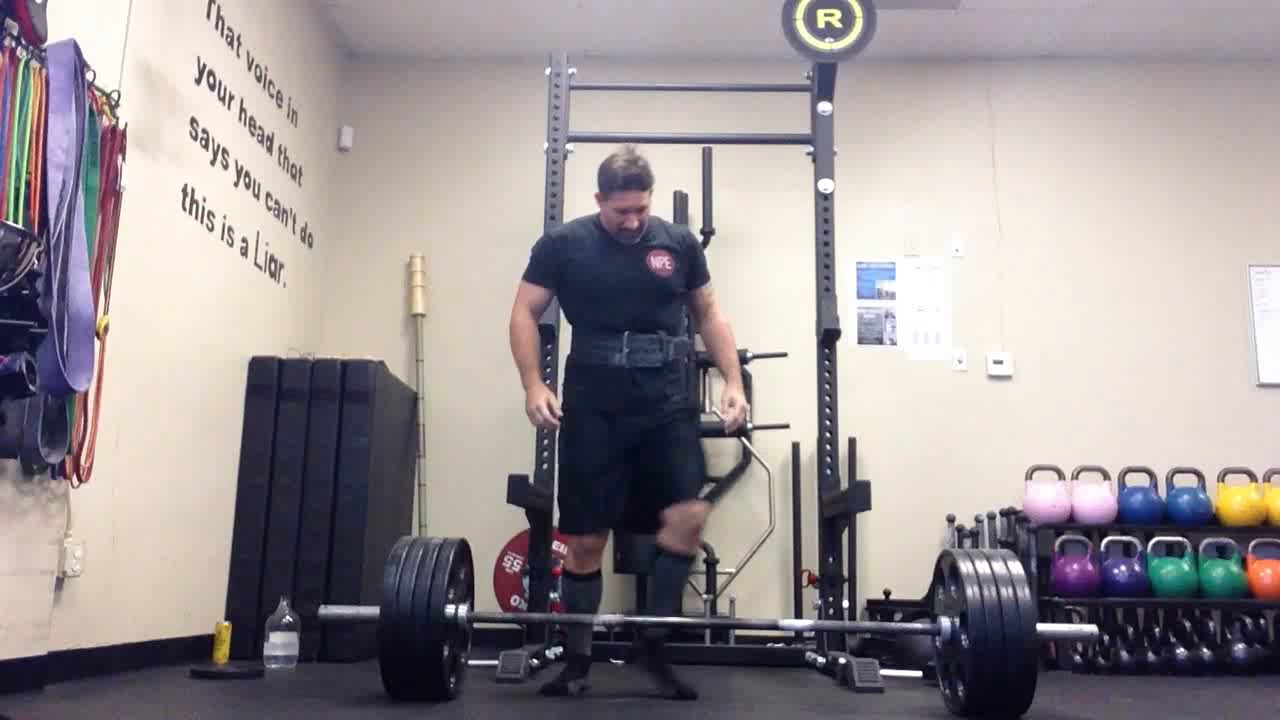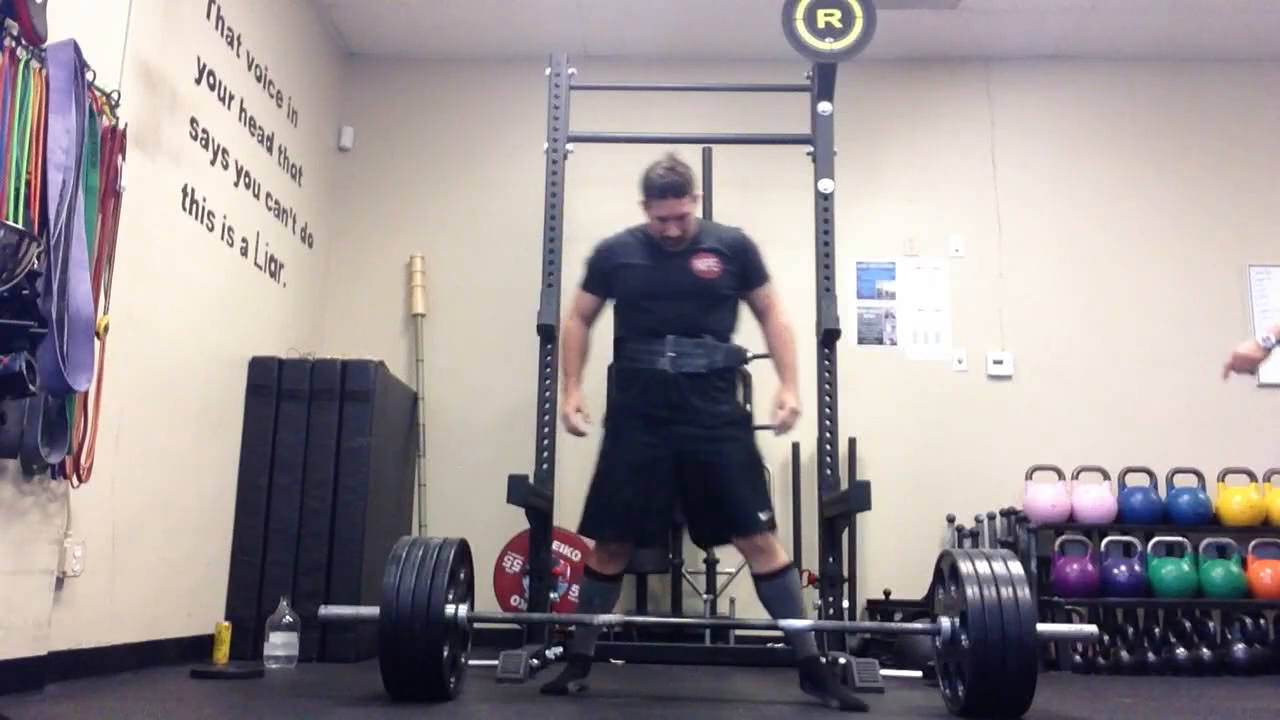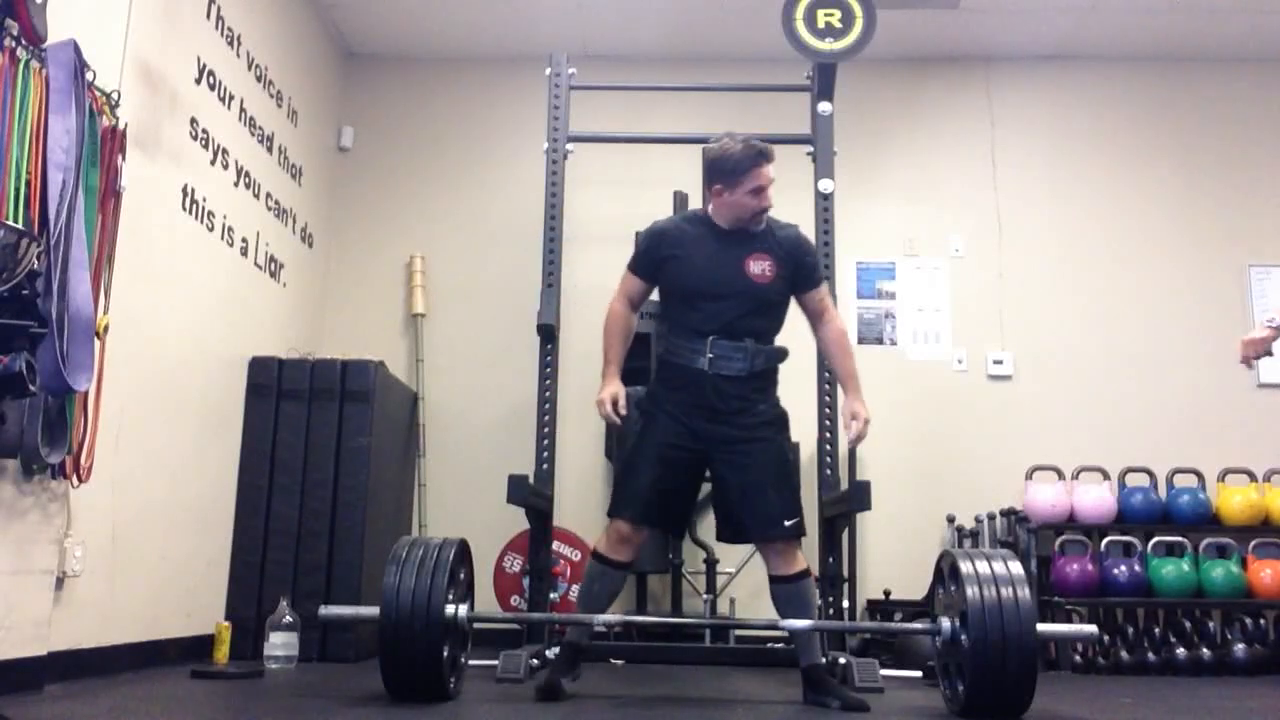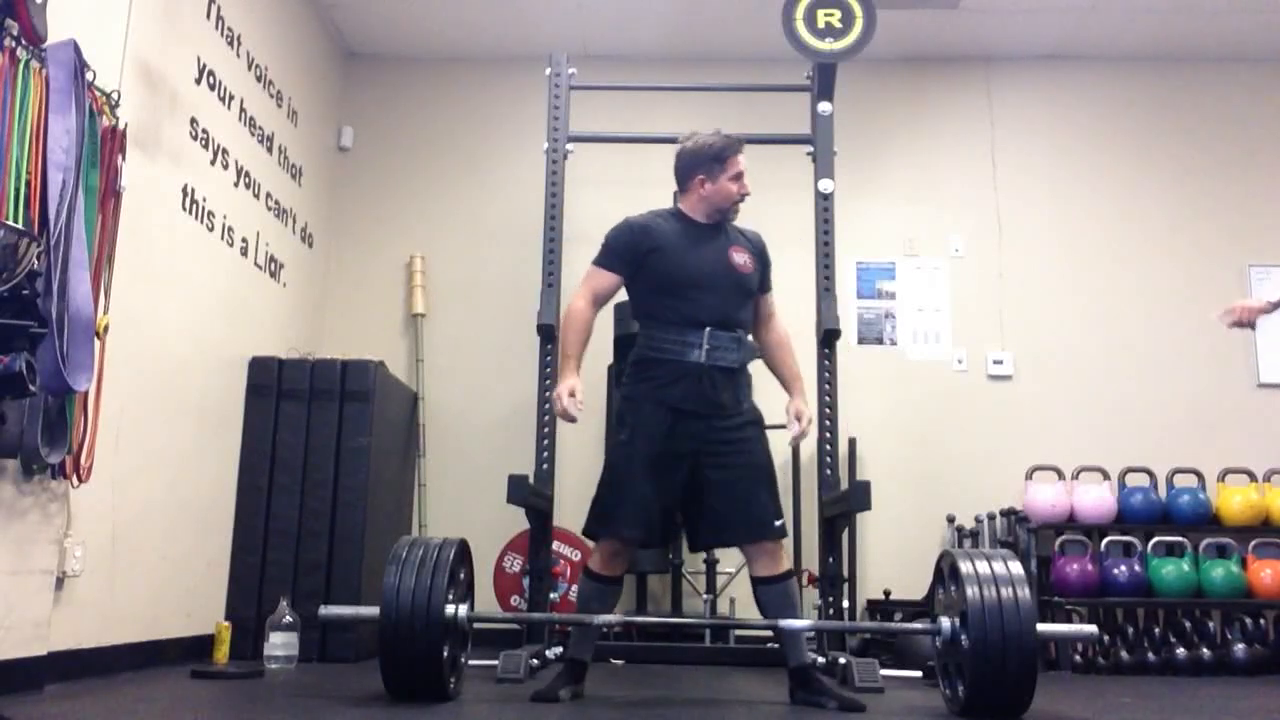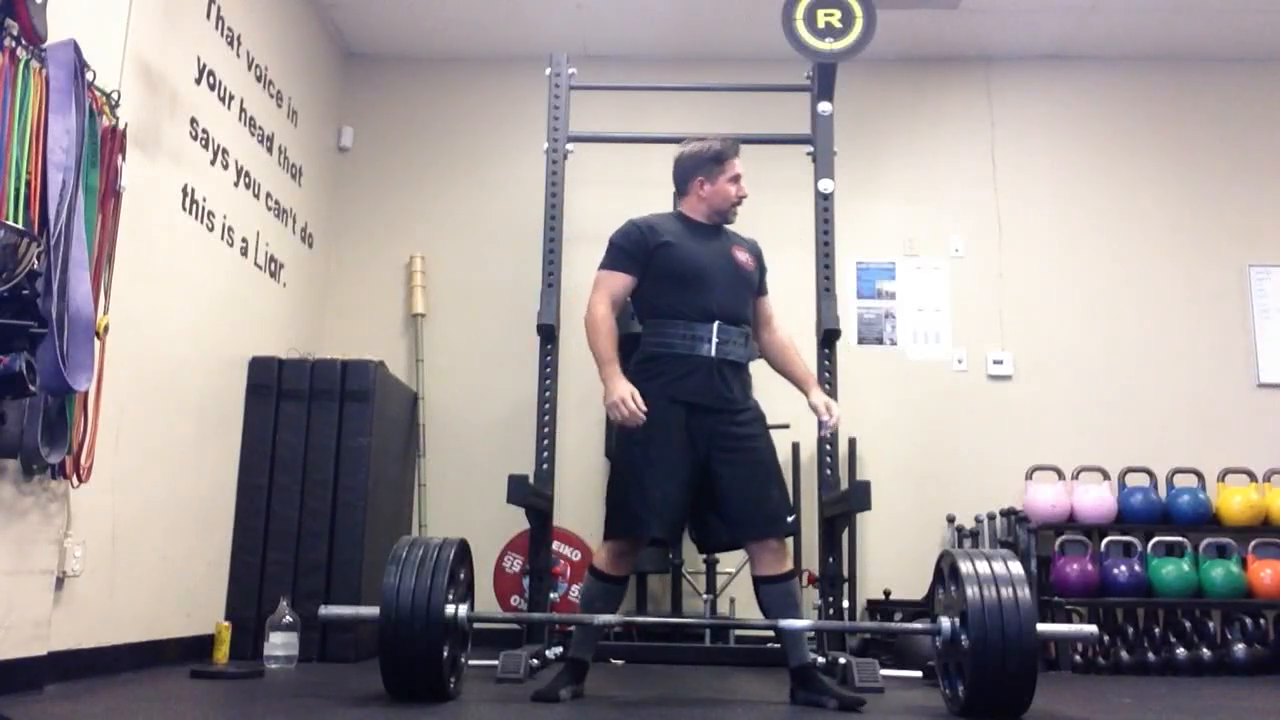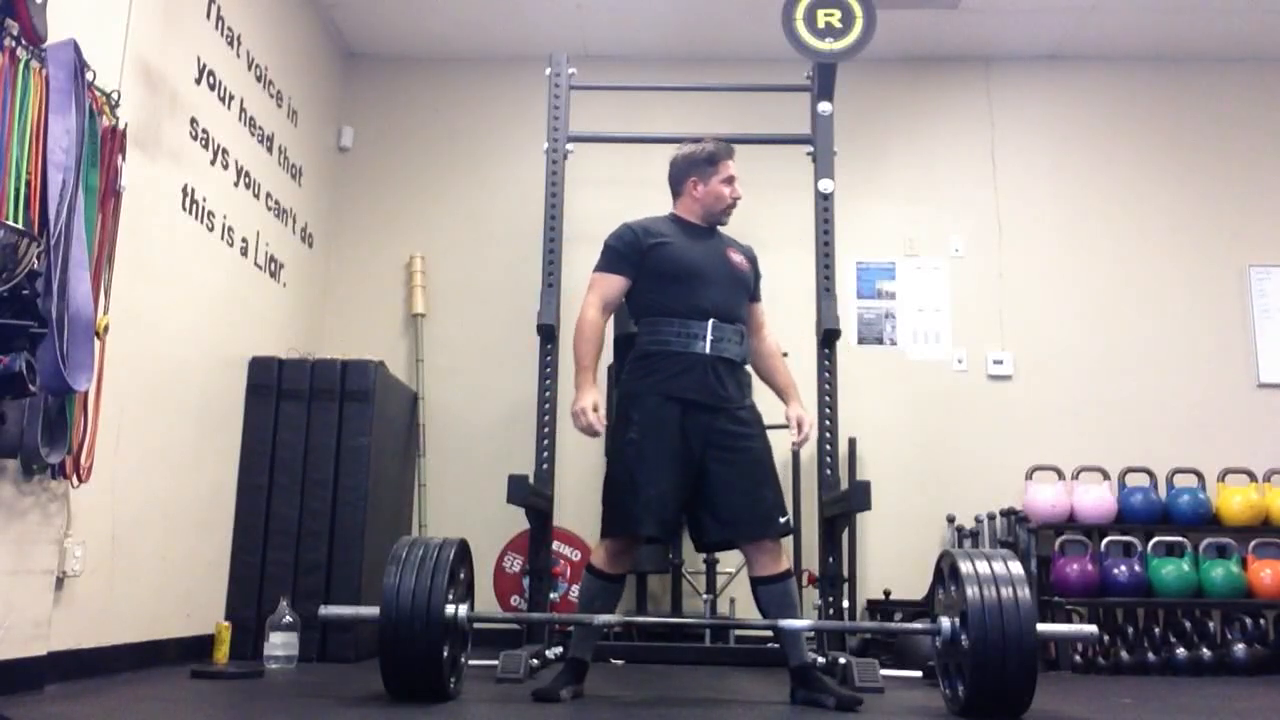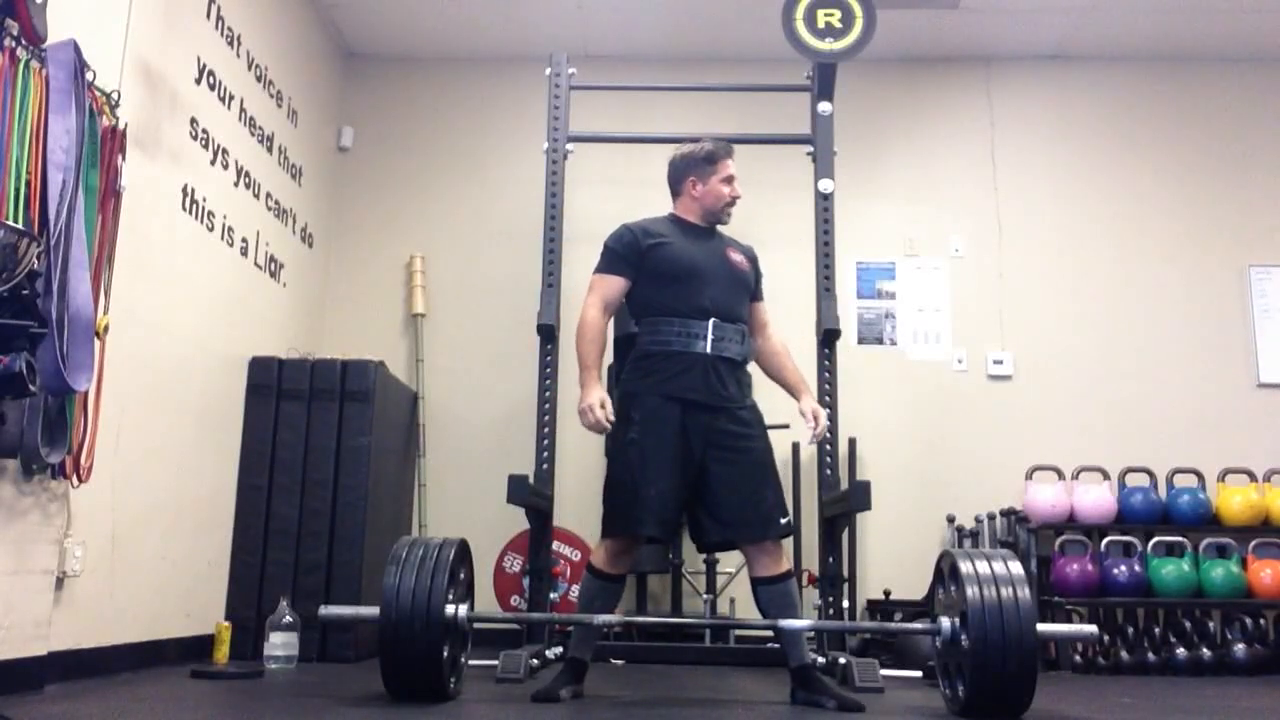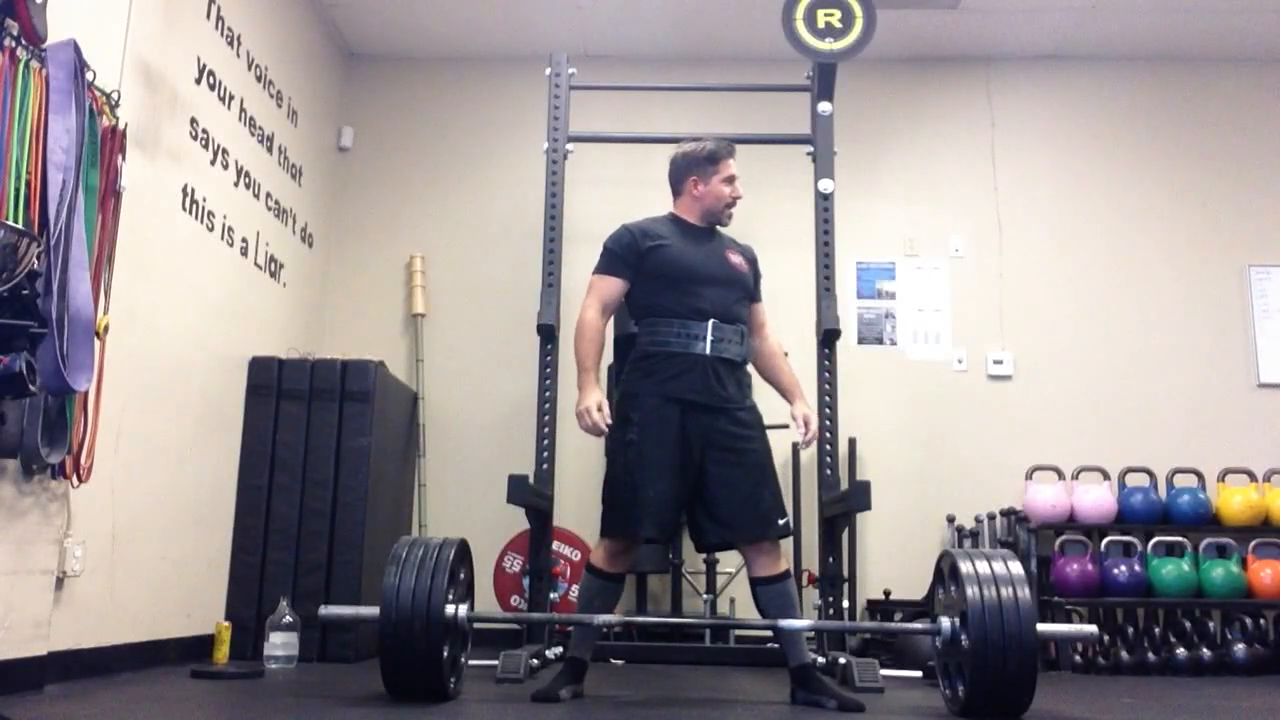
dt=0.4s
person 1, frame 1
left shoulder: (679, 243)
right shoulder: (562, 245)
left elbow: (709, 315)
right elbow: (525, 314)
left wrist: (733, 382)
right wrist: (534, 385)
left hip: (665, 400)
right hip: (593, 405)
left knee: (687, 516)
right knee: (585, 537)
left ankle: (655, 644)
right ankle: (577, 660)
person 1, frame 2
left shoulder: (732, 248)
right shoulder: (614, 253)
left elbow: (771, 315)
right elbow: (578, 320)
left wrist: (789, 385)
right wrist: (572, 389)
left hip: (715, 412)
right hip: (638, 414)
left knee: (758, 537)
right knee: (609, 541)
left ankle: (812, 668)
right ankle: (578, 661)
person 1, frame 3
left shoulder: (788, 245)
right shoulder: (667, 238)
left elbow: (825, 319)
right elbow: (625, 304)
left wrist: (852, 392)
right wrist: (610, 376)
left hip: (750, 412)
right hip: (673, 403)
left knee: (781, 541)
right knee: (624, 528)
left ankle: (815, 675)
right ankle: (570, 654)
person 1, frame 4
left shoulder: (749, 246)
right shoulder: (640, 234)
left elbow: (768, 326)
right elbow: (586, 301)
left wrist: (796, 392)
right wrist: (568, 374)
left hip: (729, 411)
right hip: (655, 408)
left knee: (765, 540)
right knee: (616, 539)
left ankle: (802, 675)
right ankle: (574, 668)
person 1, frame 5
left shoulder: (747, 251)
right shoulder: (645, 234)
left elbow: (768, 330)
right elbow: (602, 306)
left wrist: (813, 388)
right wrist: (614, 378)
left hip: (734, 409)
right hip: (662, 405)
left knee: (770, 538)
right knee: (625, 538)
left ankle: (804, 674)
right ankle: (575, 667)
person 1, frame 6
left shoulder: (741, 255)
right shoulder: (639, 237)
left elbow: (759, 336)
right elbow: (595, 309)
left wrist: (792, 398)
right wrist: (586, 384)
left hip: (730, 409)
right hip: (656, 405)
left knee: (764, 538)
right knee: (621, 536)
left ankle: (803, 673)
right ankle: (574, 667)
person 1, frame 7
left shoulder: (742, 255)
right shoulder: (638, 237)
left elbow: (763, 335)
right elbow: (596, 309)
left wrist: (803, 393)
right wrist: (591, 384)
left hip: (731, 409)
right hip: (655, 405)
left knee: (765, 538)
right knee: (621, 536)
left ankle: (804, 673)
right ankle: (574, 667)
person 1, frame 8
left shoulder: (741, 255)
right shoulder: (638, 239)
left elbow: (761, 336)
right elbow: (595, 311)
left wrist: (797, 397)
right wrist: (589, 385)
left hip: (731, 410)
right hip: (655, 406)
left knee: (763, 539)
right knee: (620, 537)
left ankle: (803, 674)
right ankle: (574, 667)
